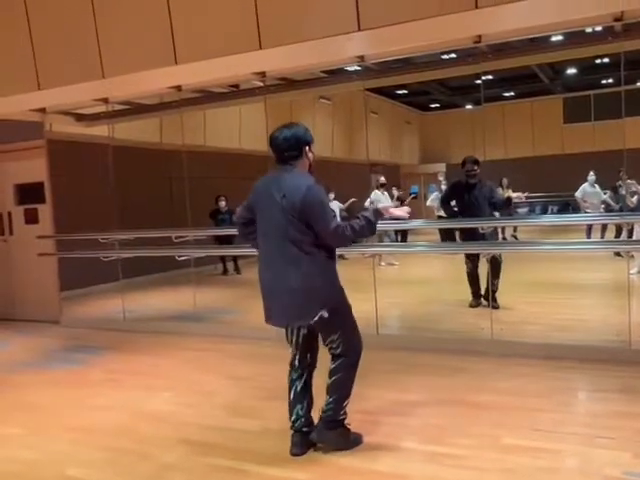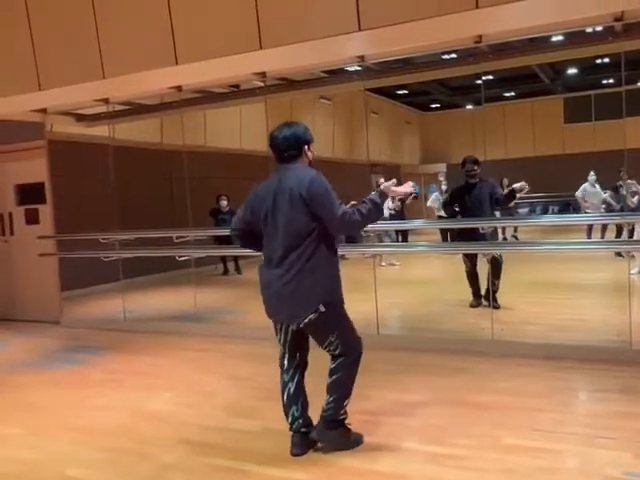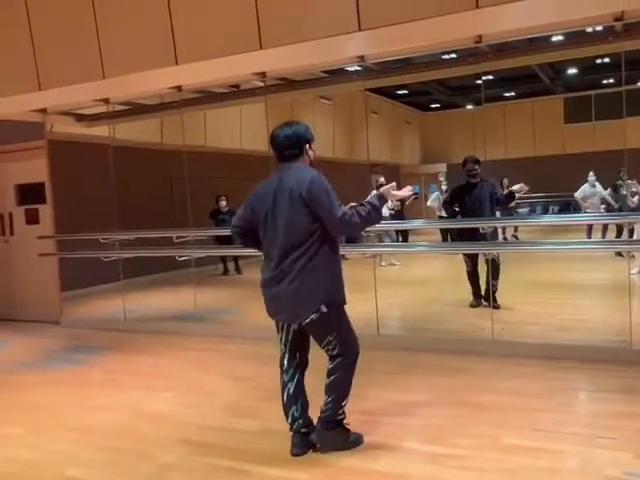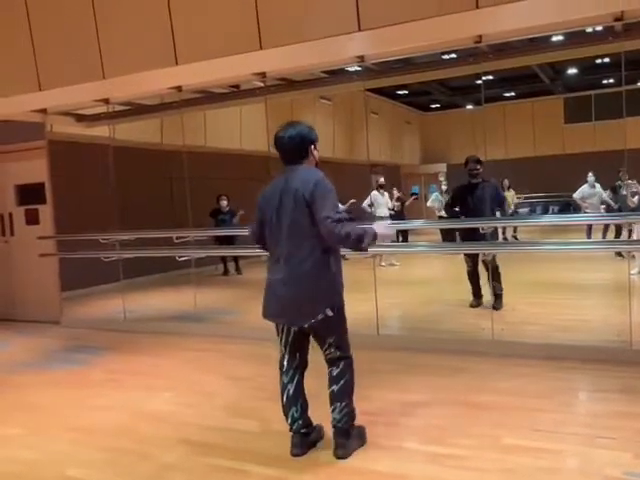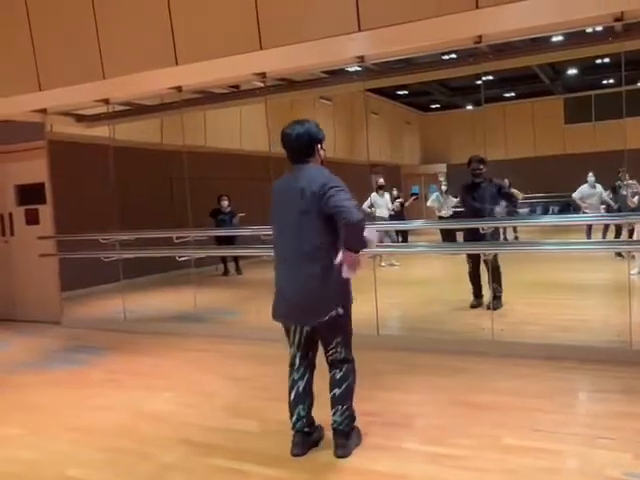
dt=0.2s
person 1, frame 1
left shoulder: (261, 188)
right shoulder: (306, 188)
left elbow: (244, 224)
right elbow: (335, 235)
right wrist: (376, 214)
left hip: (280, 294)
right hip: (315, 291)
left knee: (301, 359)
right knee: (346, 352)
left ankle: (301, 433)
right ankle: (331, 427)
person 1, frame 2
left shoulder: (262, 191)
right shoulder: (310, 180)
left elbow: (240, 231)
right elbow: (342, 223)
right wrist: (380, 197)
left hip: (277, 292)
right hip: (312, 290)
left knee: (292, 362)
right knee: (347, 351)
left ankle: (300, 433)
right ankle: (331, 426)
person 1, frame 3
left shoulder: (263, 190)
right shoulder: (310, 180)
left elbow: (240, 229)
right elbow: (342, 224)
right wrist: (380, 199)
left hip: (278, 292)
right hip: (315, 291)
left knee: (292, 362)
right knee: (344, 352)
left ankle: (300, 433)
right ankle: (329, 427)
person 1, frame 4
left shoulder: (270, 191)
right shoulder: (315, 181)
left elbow: (258, 236)
right elbow: (333, 232)
right wrist: (369, 233)
left hip: (280, 293)
right hip: (318, 292)
left knee: (291, 364)
right knee: (339, 360)
left ankle: (300, 433)
right ankle: (344, 434)
person 1, frame 5
left shoulder: (279, 188)
right shoulder: (324, 181)
right elbow: (352, 218)
left wrist: (343, 244)
right wrist: (352, 249)
left hip: (289, 293)
right hip: (326, 291)
left knee: (300, 363)
right knee: (340, 362)
left ankle: (302, 433)
right ankle: (344, 434)
person 2, frame 1
left shoulder: (488, 186)
right shoulder: (457, 187)
left elbow: (498, 205)
right elbow: (444, 202)
left wrist: (509, 199)
right wrist: (454, 215)
left hip: (488, 231)
right hip: (469, 233)
left knee: (495, 261)
right knee: (471, 266)
left ankle: (490, 294)
right ankle: (476, 296)
person 2, frame 2
left shoulder: (489, 185)
right shoulder: (459, 191)
left elbow: (501, 201)
right elbow: (446, 205)
left wrist: (513, 192)
right wrist: (455, 215)
left hip: (488, 232)
right hip: (467, 233)
left knee: (496, 261)
right knee: (470, 266)
left ankle: (491, 295)
right ankle: (476, 296)
person 2, frame 3
left shoulder: (490, 185)
right shoulder: (459, 190)
left elbow: (501, 201)
right elbow: (446, 204)
left wrist: (512, 192)
right wrist: (455, 215)
left hip: (488, 232)
right hip: (468, 233)
left knee: (494, 262)
right knee: (470, 266)
left ankle: (490, 295)
right ankle: (477, 296)
person 2, frame 4
left shoulder: (492, 186)
right shoulder: (461, 190)
left elbow: (502, 203)
right elbow: (449, 207)
left wrist: (507, 210)
right wrist: (459, 216)
left hip: (488, 232)
right hip: (469, 233)
left knee: (491, 264)
right knee: (471, 266)
left ankle: (498, 296)
right ankle: (477, 296)
person 2, frame 5
left shoulder: (495, 185)
right shoulder: (466, 188)
left elbow: (512, 198)
right elbow: (469, 205)
right wrist: (491, 209)
left hip: (490, 231)
right hip: (471, 232)
left knee: (492, 263)
right knee: (472, 266)
left ankle: (497, 297)
right ankle: (477, 296)
